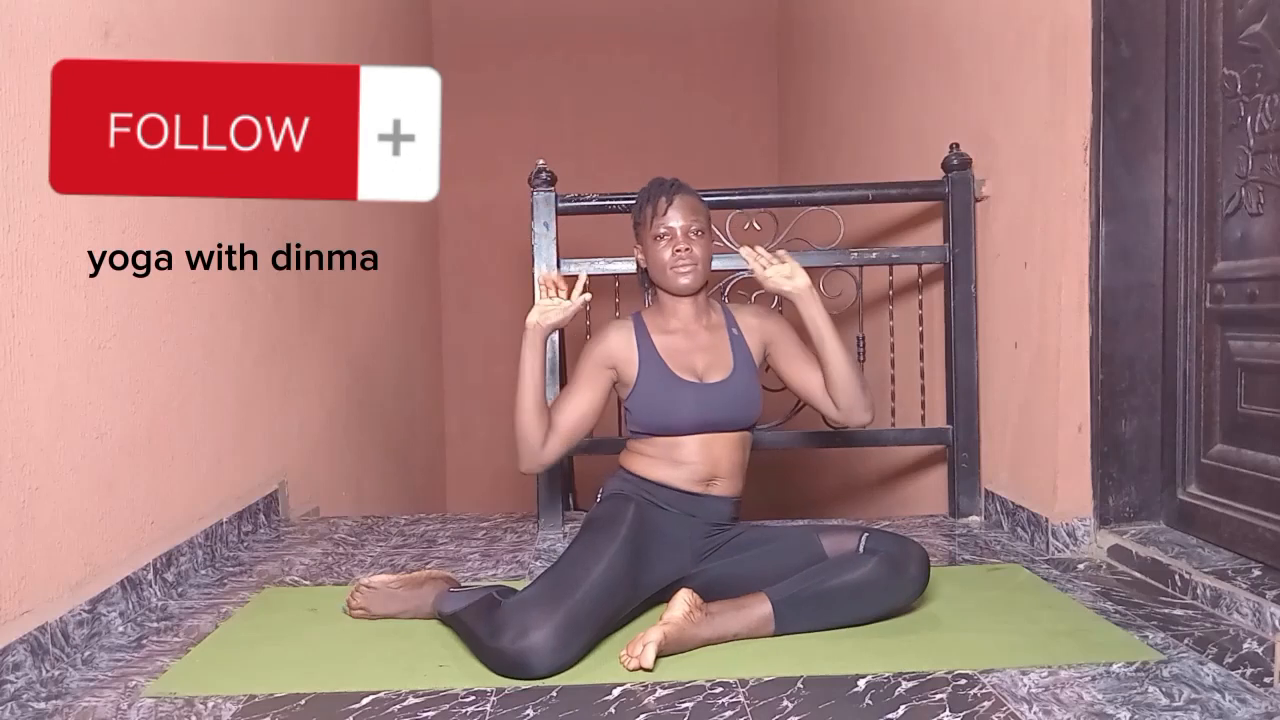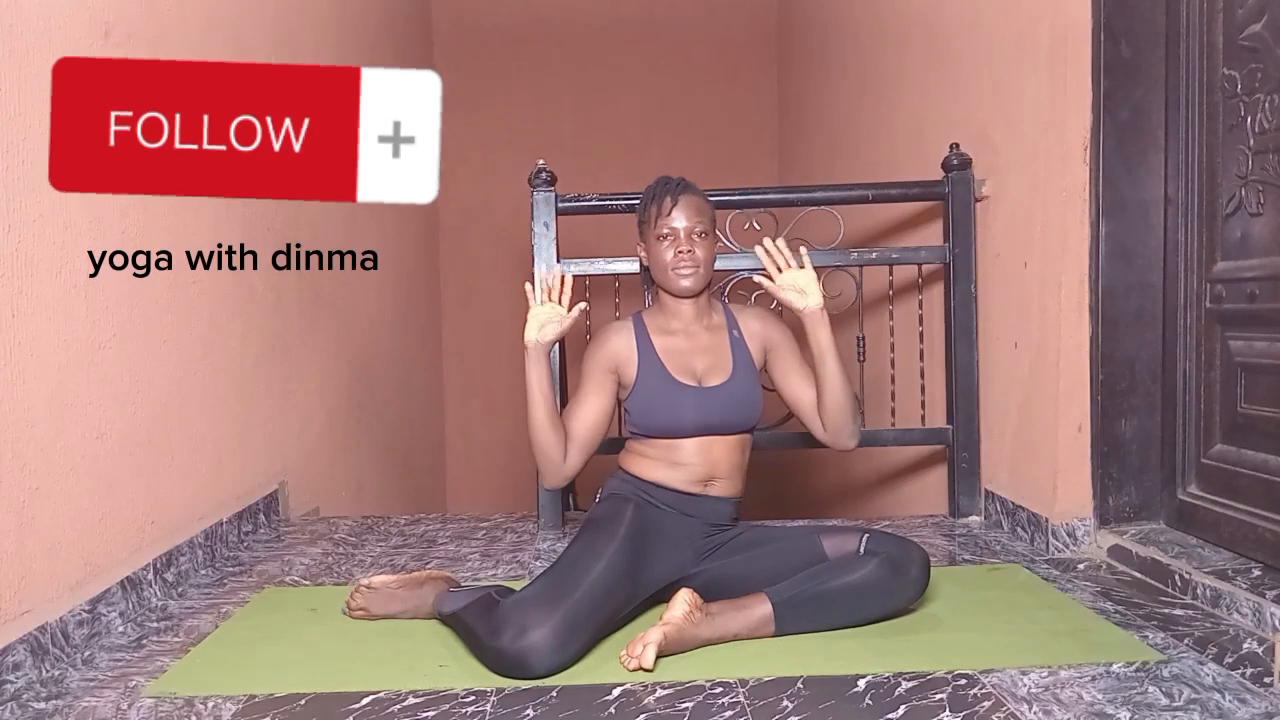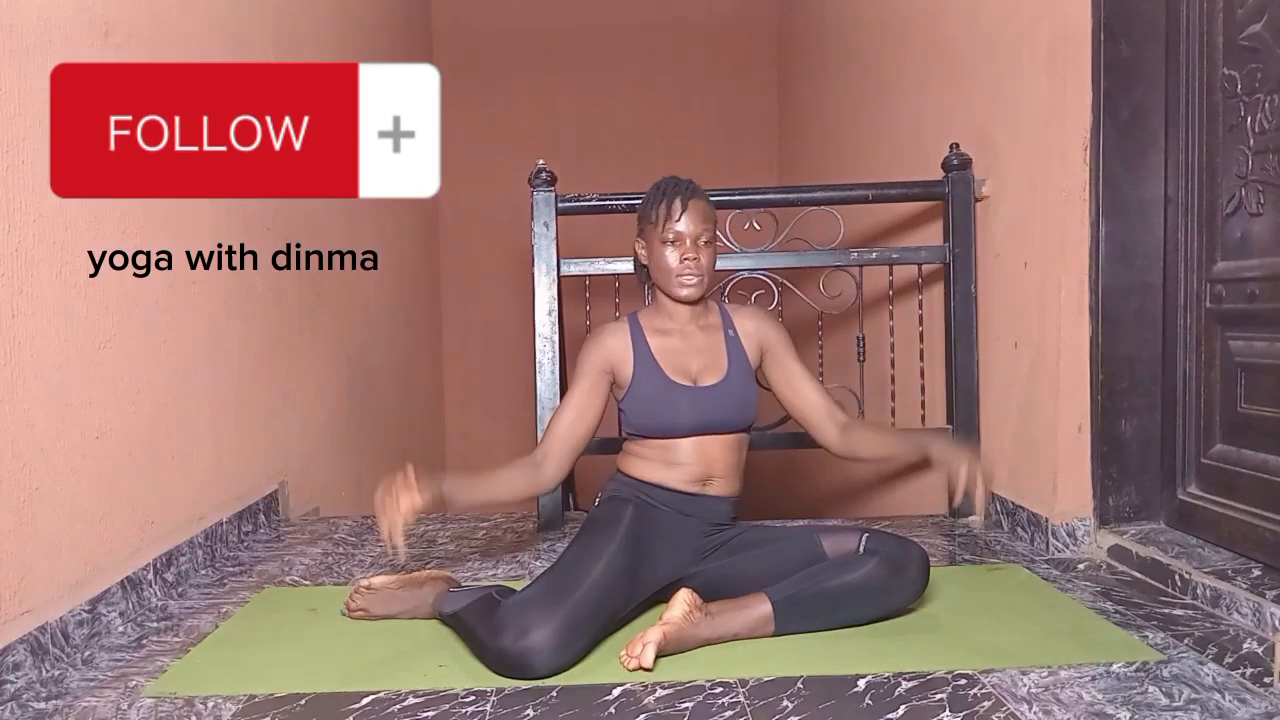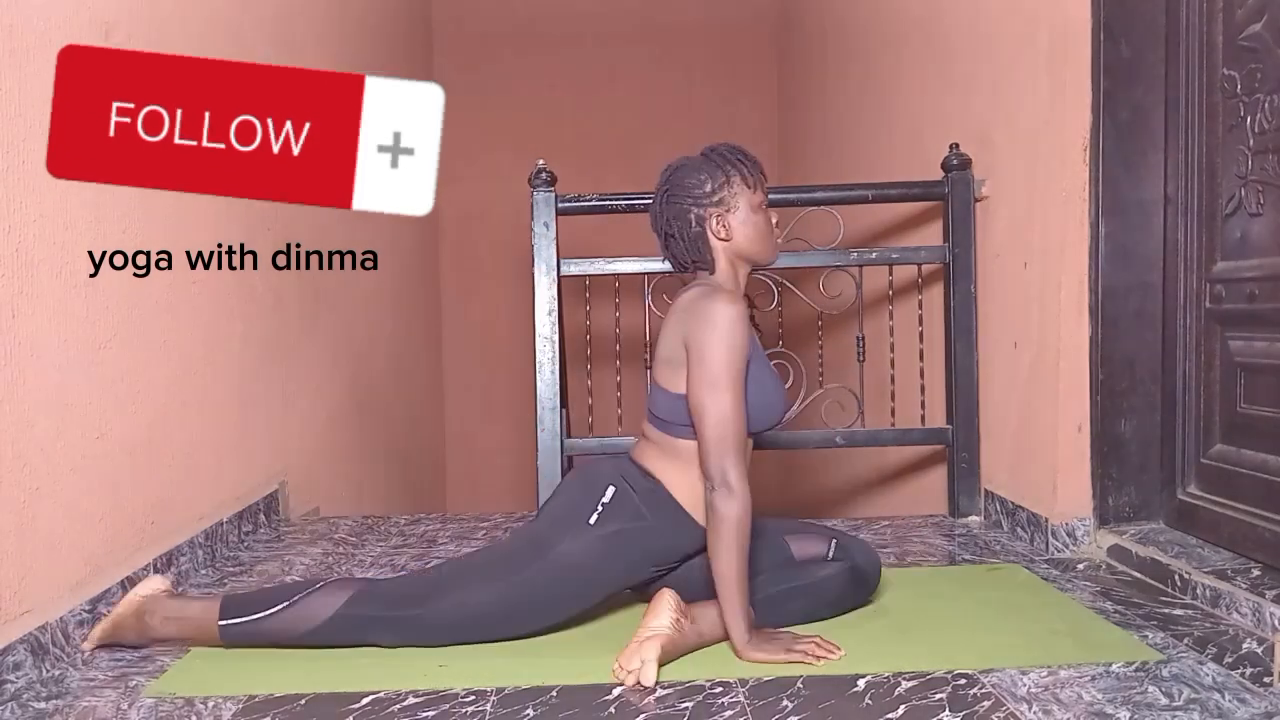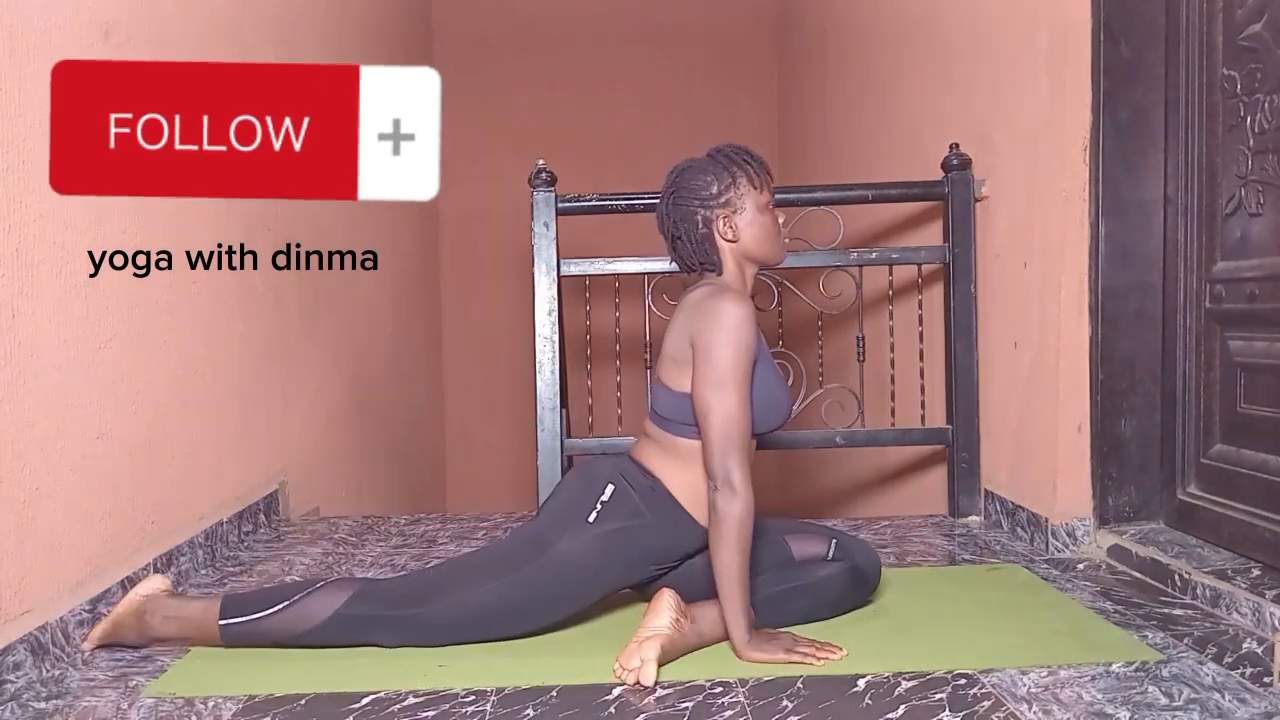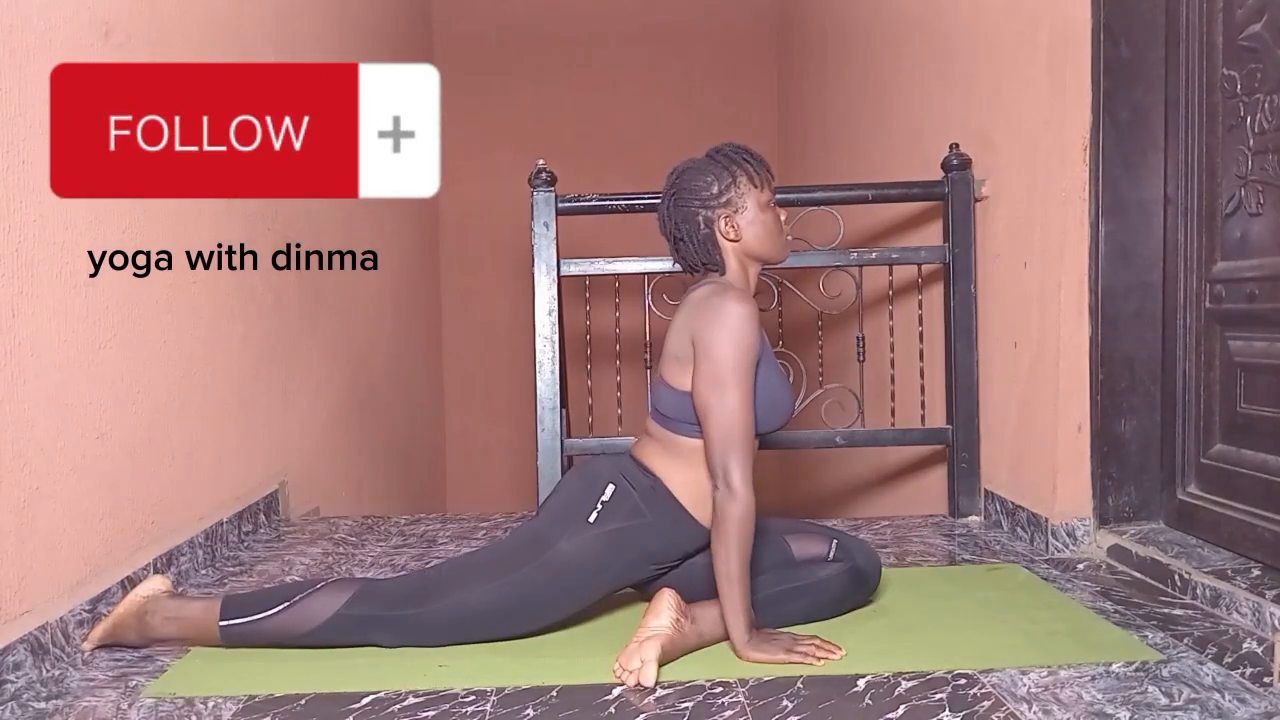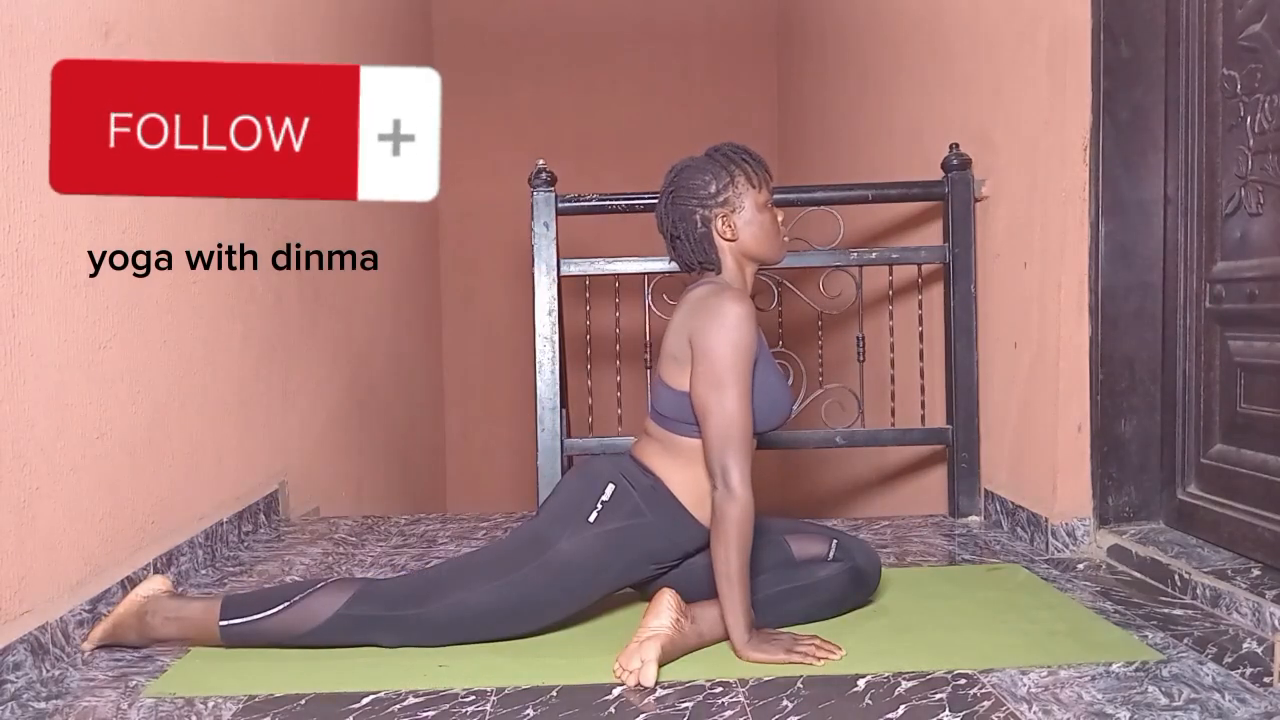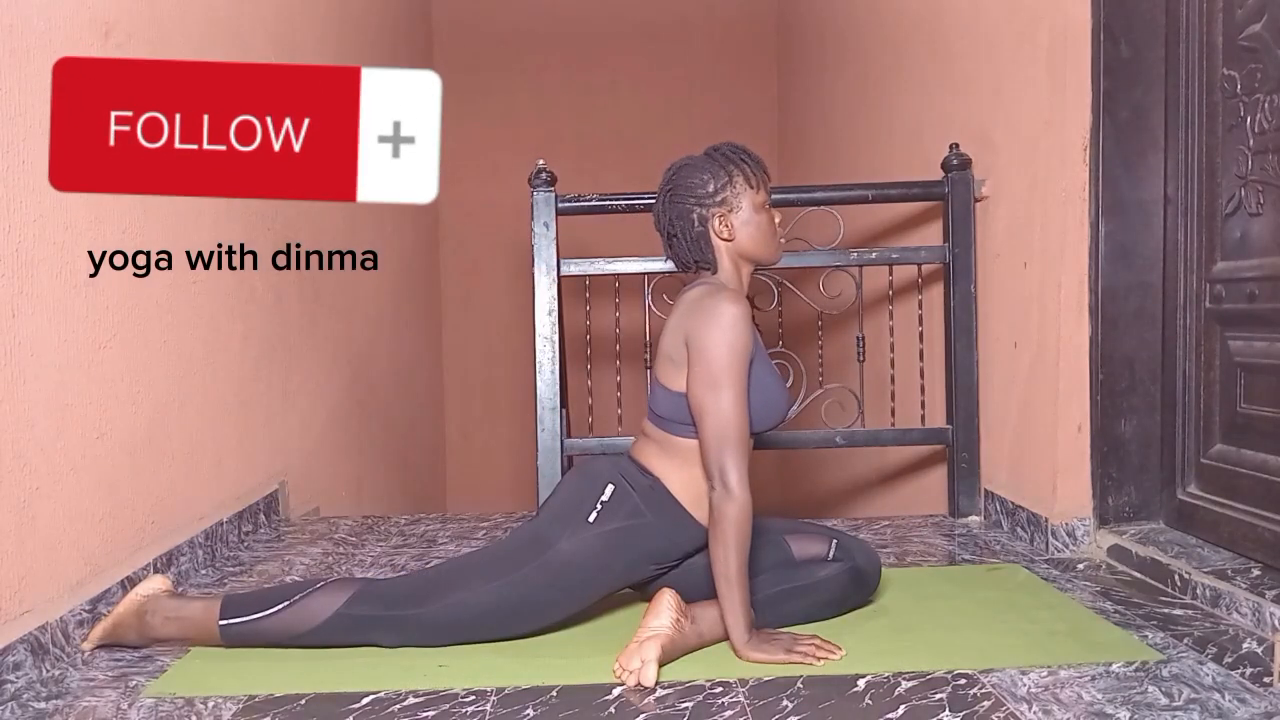
dt=0.5s
person 1, frame 1
left shoulder: (756, 327)
right shoulder: (618, 342)
left elbow: (855, 412)
right elbow: (534, 454)
left wrist: (804, 297)
right wrist: (536, 333)
left hip: (719, 537)
right hip: (636, 517)
left knee: (901, 564)
right knee: (528, 647)
left ankle: (700, 622)
right ankle: (440, 595)
person 1, frame 2
left shoulder: (758, 329)
right shoulder: (617, 342)
left elbow: (841, 434)
right elbow: (557, 468)
left wrist: (815, 319)
right wrist: (536, 350)
left hip: (719, 538)
right hip: (636, 518)
left knee: (901, 565)
right knee: (528, 646)
left ankle: (700, 622)
right ankle: (441, 596)
person 1, frame 3
left shoulder: (754, 329)
right shoulder: (614, 345)
left elbow: (839, 432)
right elbow: (544, 466)
left wrist: (930, 444)
right wrist: (440, 491)
left hip: (720, 537)
right hip: (636, 519)
left knee: (901, 563)
right knee: (529, 645)
left ankle: (699, 621)
right ankle: (444, 597)
person 1, frame 4
left shoulder: (712, 305)
right shoulder: (717, 309)
right elbow: (726, 482)
right wrist: (744, 632)
left hip: (659, 533)
right hip: (617, 520)
left knee: (852, 565)
right knee: (402, 608)
left ankle: (684, 619)
right ankle: (173, 614)
person 1, frame 5
left shoulder: (716, 303)
right shoulder: (725, 309)
right elbow: (729, 484)
right wrist: (746, 634)
left hip: (659, 531)
right hip: (616, 517)
left knee: (851, 565)
right knee: (400, 607)
left ankle: (684, 618)
right ankle: (167, 615)
person 1, frame 6
left shoulder: (721, 304)
right shoulder: (727, 309)
right elbow: (732, 483)
right wrist: (744, 632)
left hip: (661, 529)
right hip: (617, 518)
left knee: (852, 564)
right knee: (403, 608)
left ankle: (684, 617)
right ankle: (167, 616)
person 1, frame 7
left shoulder: (718, 302)
right shoulder: (725, 310)
right elbow: (730, 483)
right wrist: (745, 634)
left hip: (660, 531)
right hip: (617, 516)
left knee: (851, 565)
right knee: (405, 608)
right ankle: (169, 616)
person 1, frame 8
left shoulder: (716, 304)
right shoulder: (721, 311)
right elbow: (728, 483)
right wrist: (744, 632)
left hip: (659, 531)
right hip: (616, 518)
left knee: (852, 564)
right knee: (401, 609)
left ankle: (685, 617)
right ankle: (167, 616)
